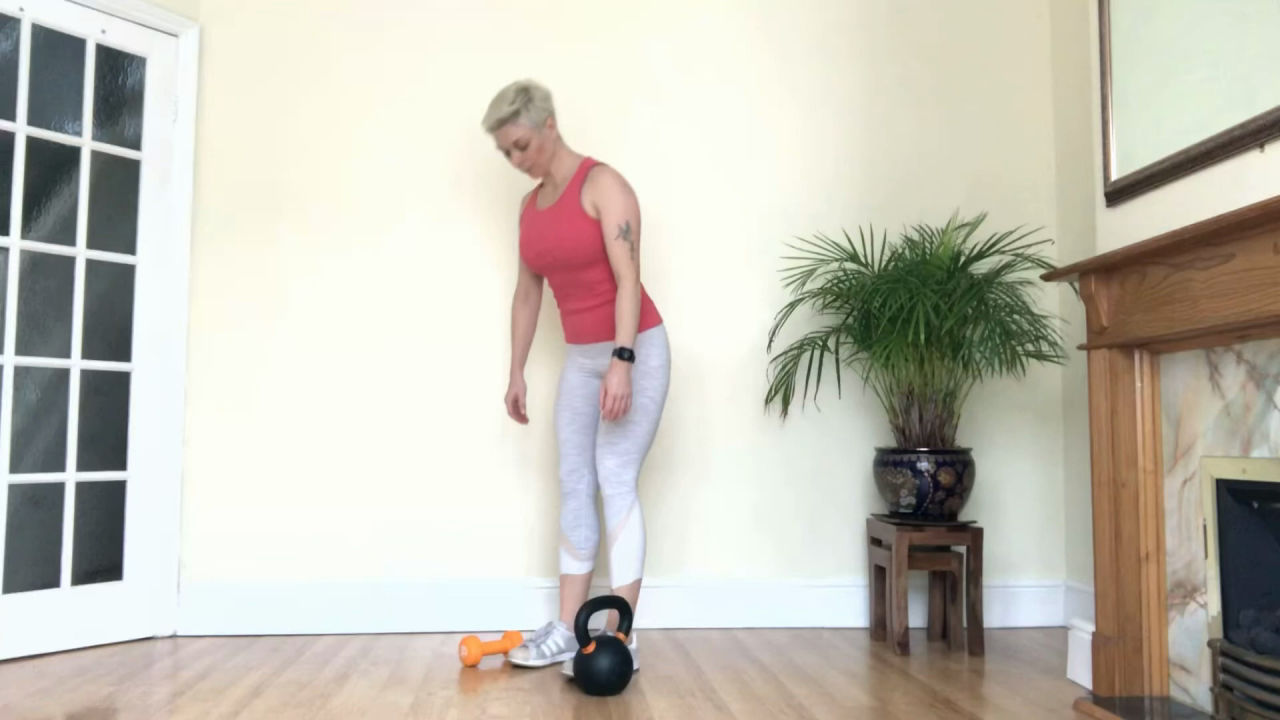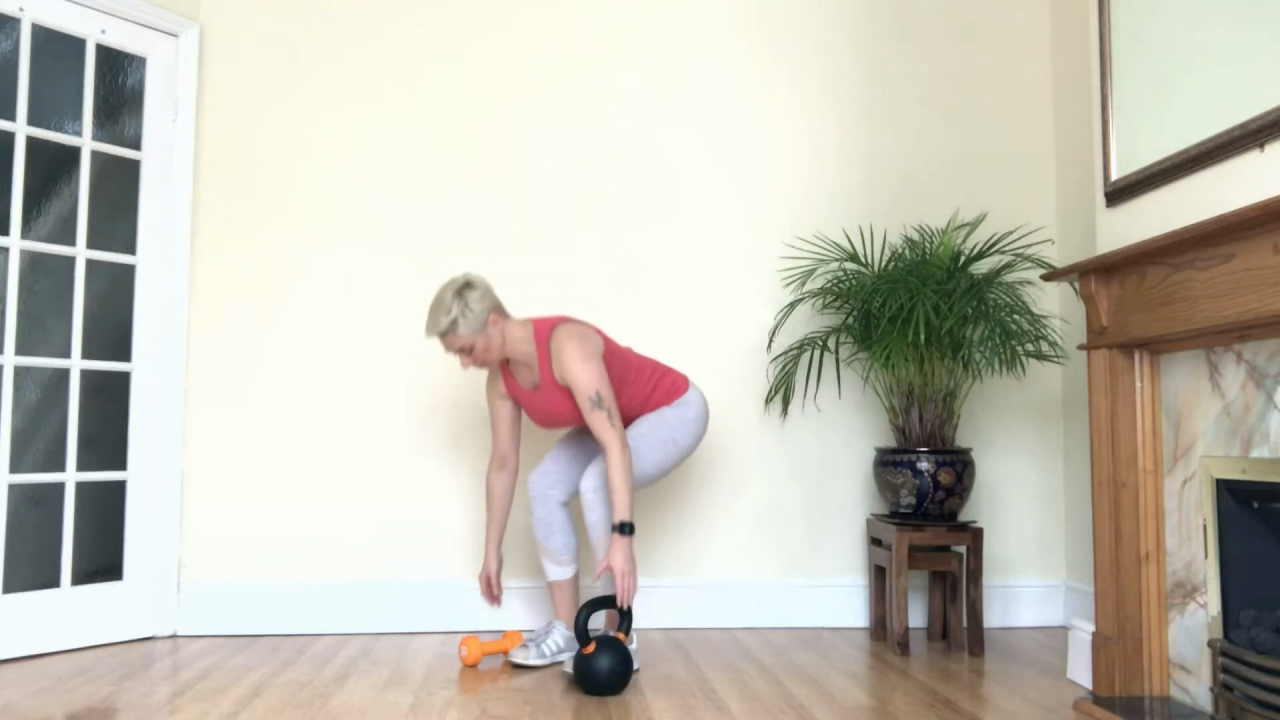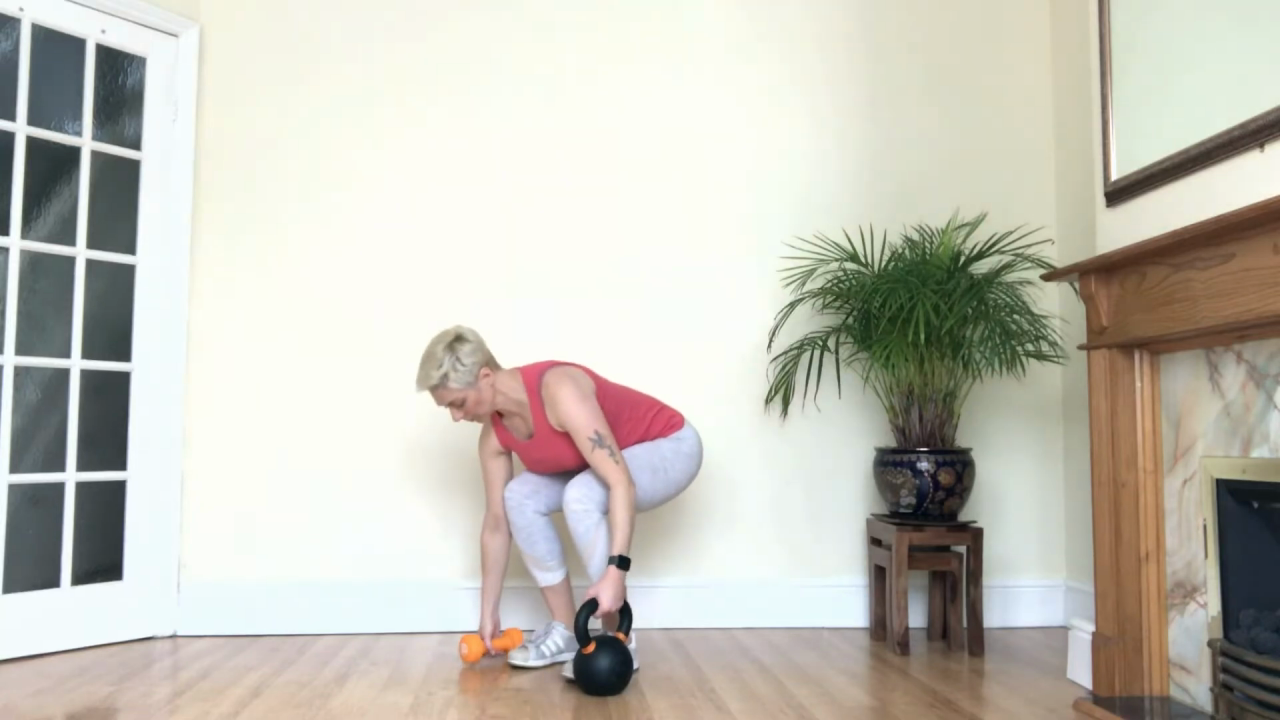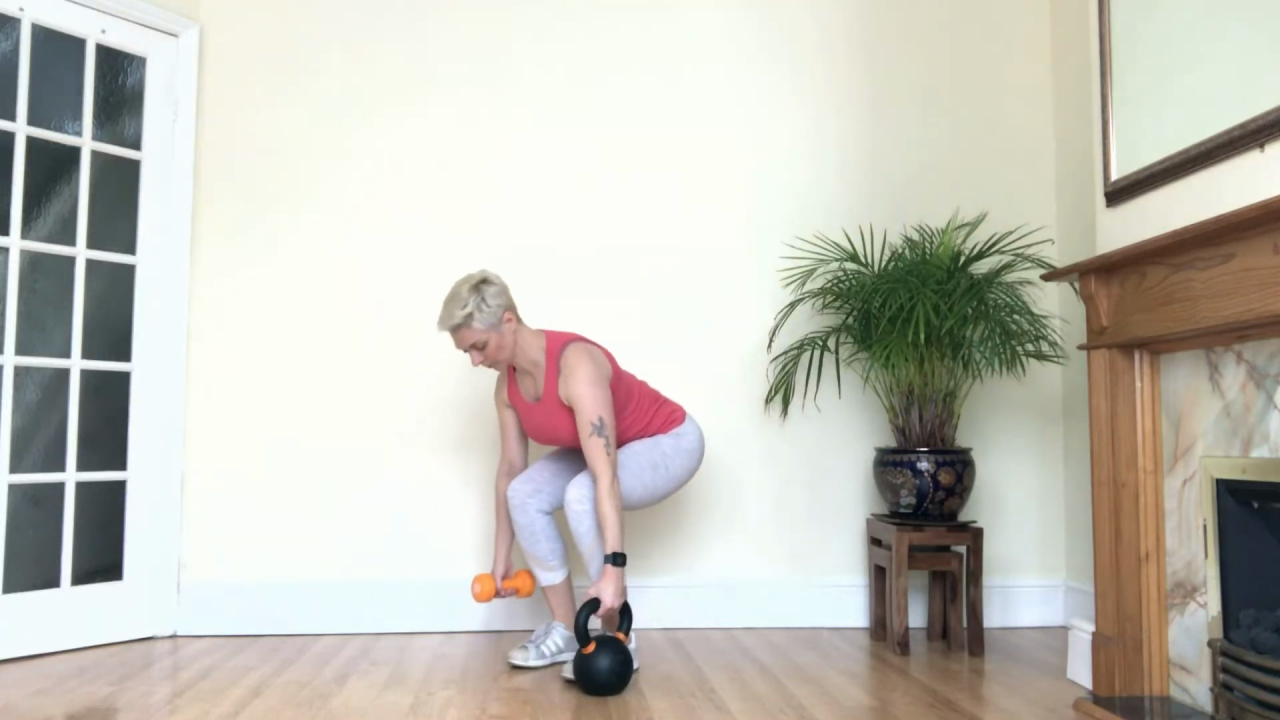
dt=1s
person 1, frame 1
left shoulder: (603, 184)
right shoulder: (530, 206)
left elbow: (628, 279)
right elbow: (527, 295)
left wrist: (622, 360)
right wrist: (517, 372)
left hip: (633, 349)
right hip: (581, 357)
left knee: (615, 482)
right knee: (573, 484)
left ankle: (620, 638)
right ankle: (568, 630)
person 1, frame 2
left shoulder: (566, 346)
right shoulder: (501, 377)
left elbow: (616, 446)
right elbow: (502, 463)
left wrist: (621, 536)
right wrist: (492, 552)
left hip: (675, 411)
right hip: (620, 418)
left knee: (596, 485)
right knee: (544, 486)
left ankle: (621, 639)
right ankle: (566, 630)
person 1, frame 3
left shoulder: (558, 390)
right shoulder: (494, 433)
left elbow: (621, 482)
right elbow: (496, 522)
left wrist: (616, 571)
right wrist: (488, 614)
left hip: (670, 447)
right hip: (605, 457)
left knee: (581, 496)
right knee: (521, 495)
right ankle: (566, 630)
person 1, frame 4
left shoulder: (575, 364)
right shoulder: (507, 384)
left elbow: (605, 478)
right elbow: (509, 471)
left wrist: (613, 569)
right wrist: (501, 559)
left hip: (669, 442)
right hip: (608, 446)
left knee: (581, 495)
right knee: (525, 493)
right ankle: (565, 631)
